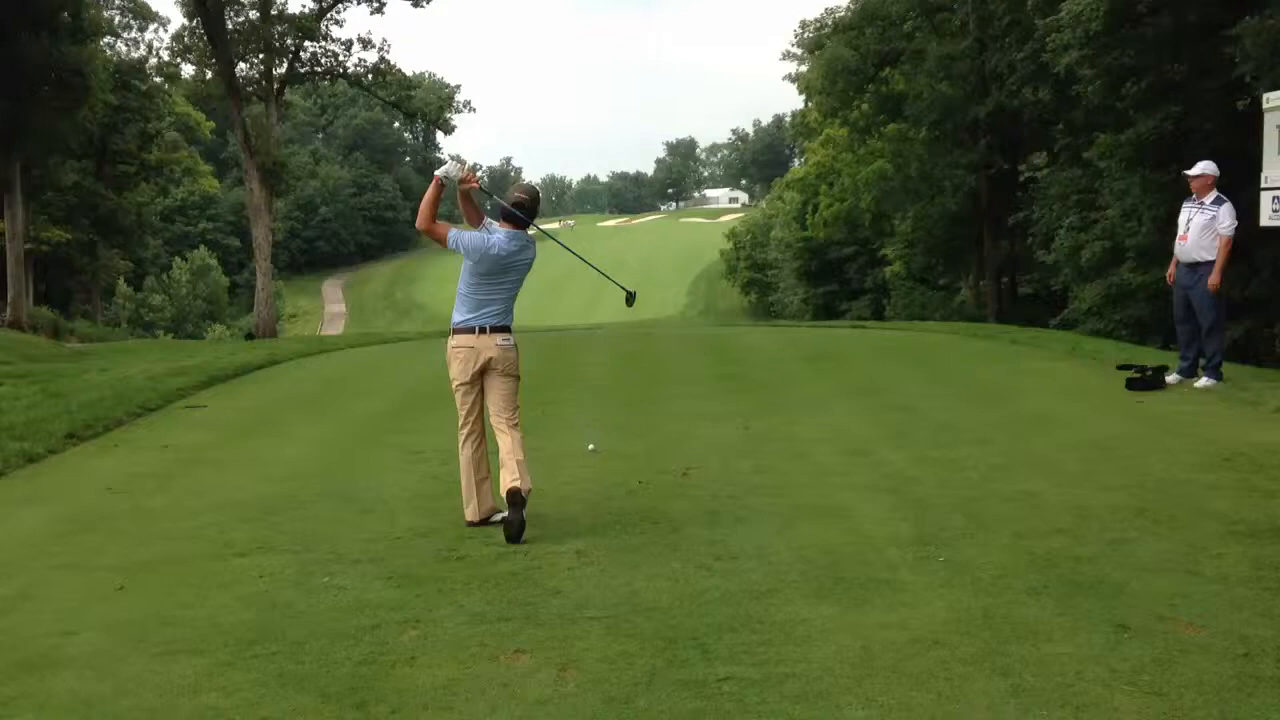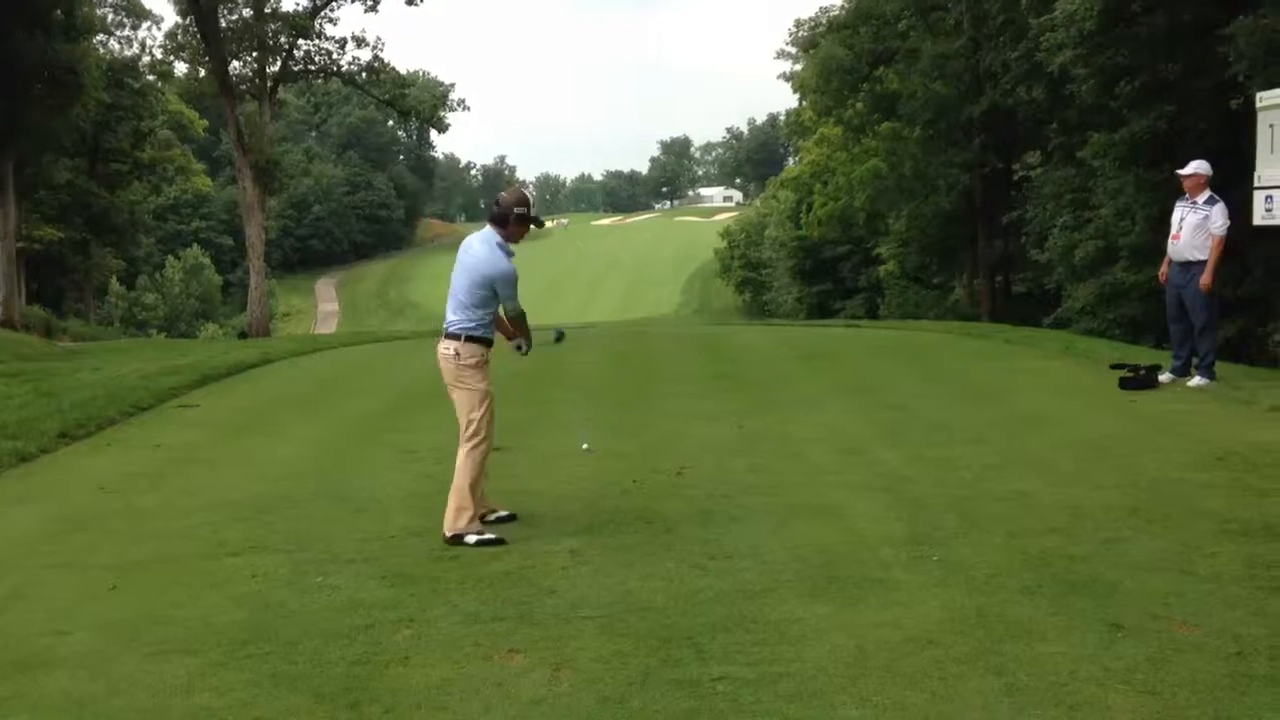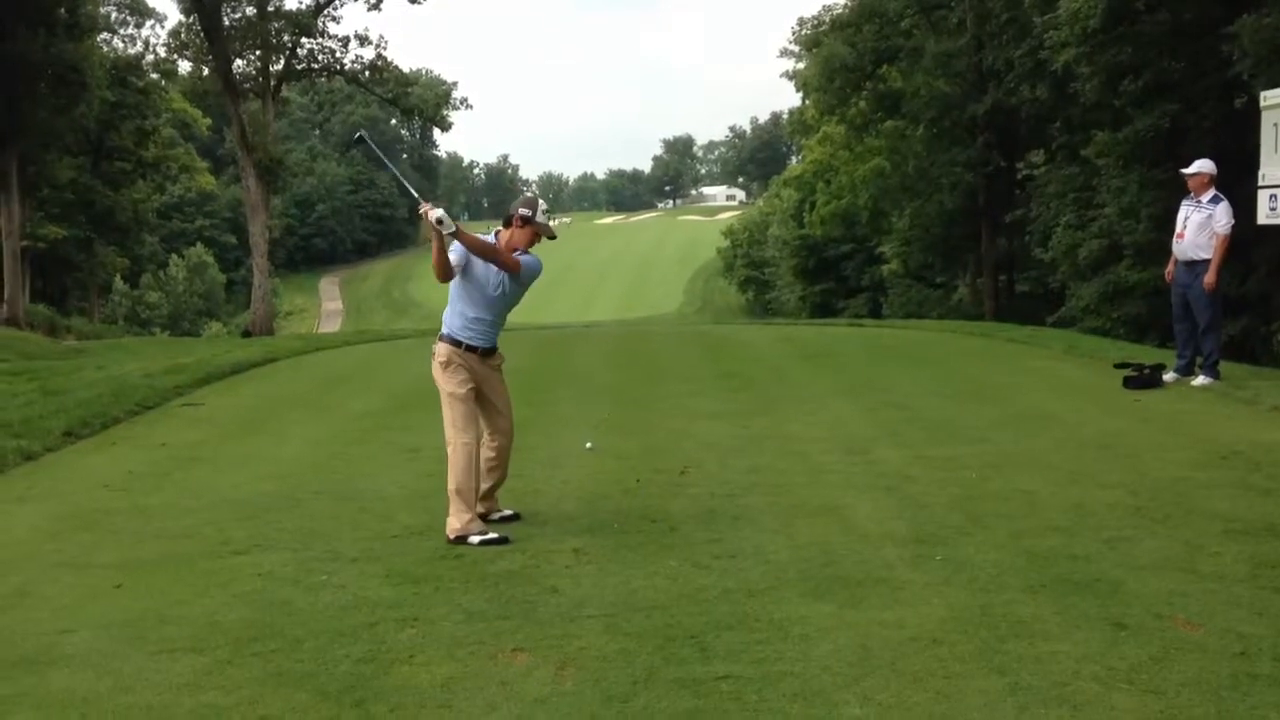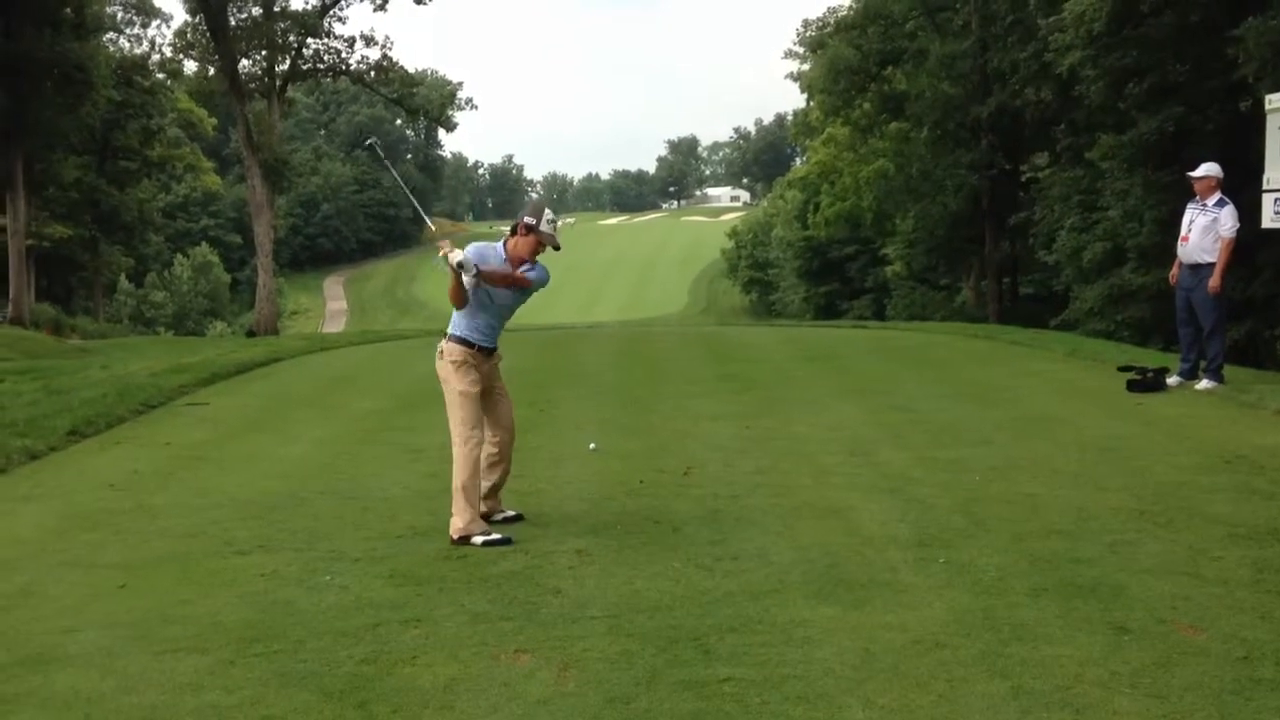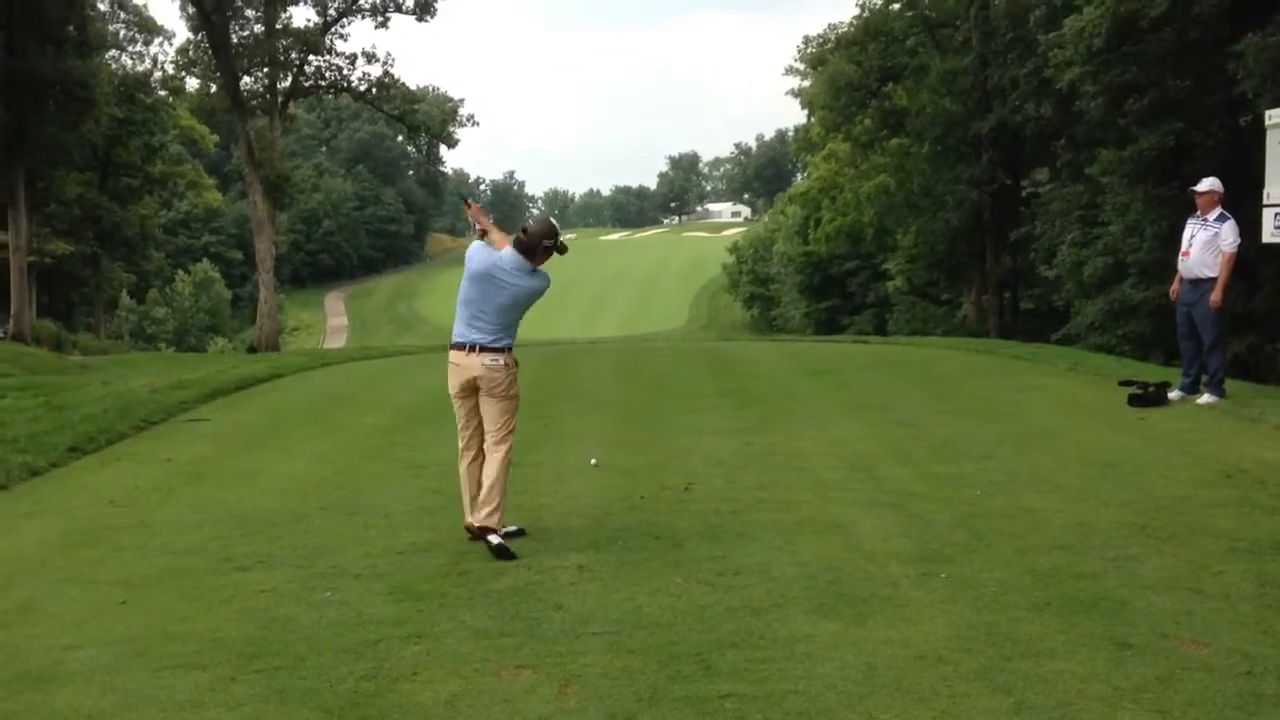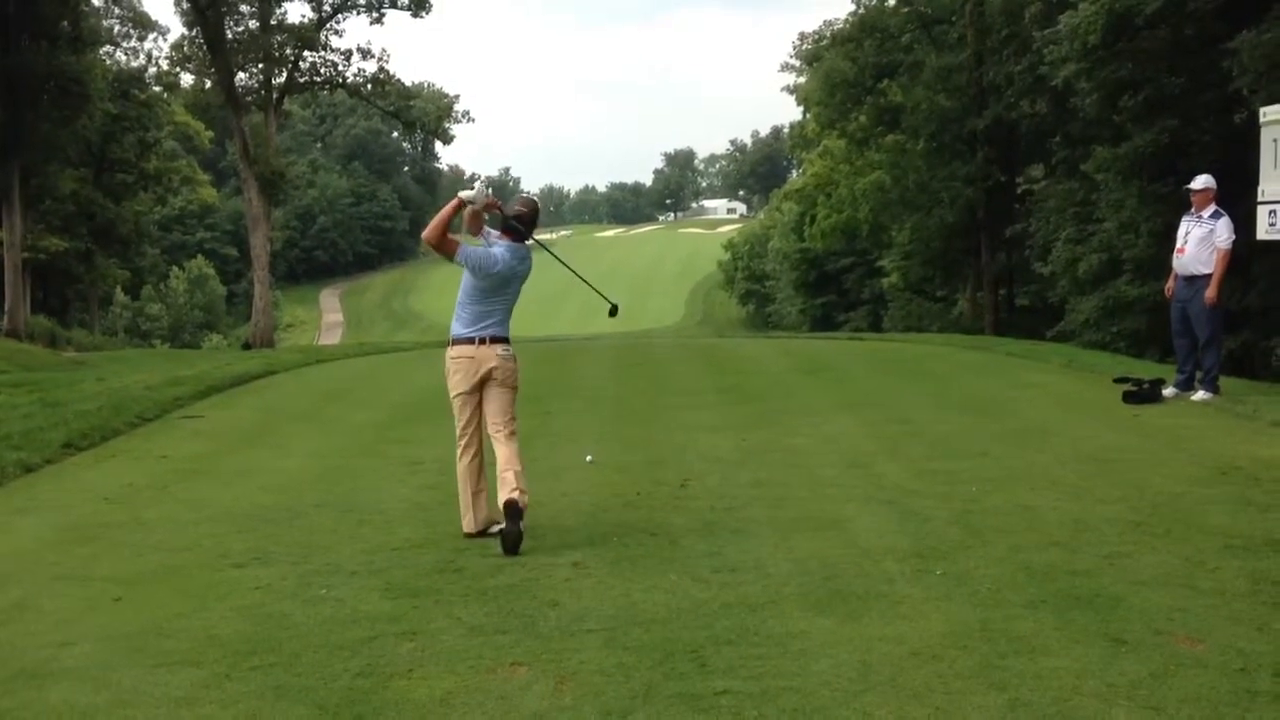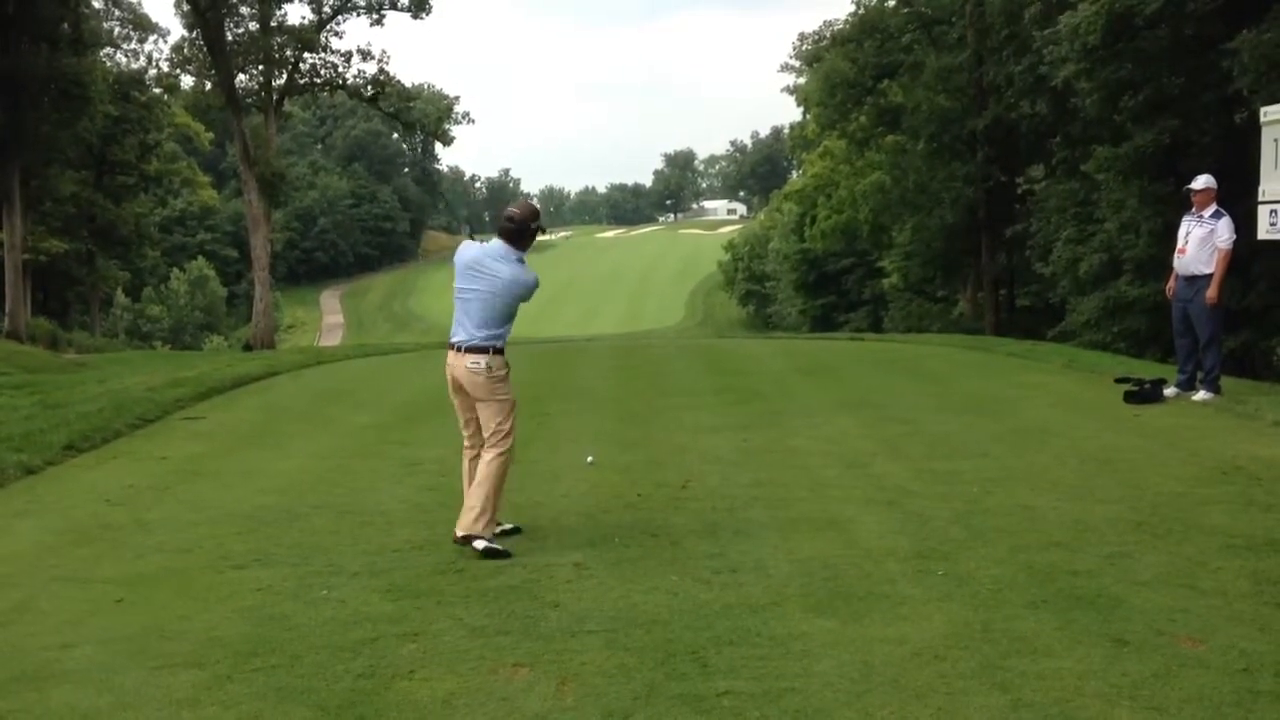
dt=0.5s
person 1, frame 1
left shoulder: (482, 245)
right shoulder: (529, 249)
left elbow: (424, 224)
left wrist: (438, 182)
right wrist: (470, 191)
left hip: (463, 343)
right hip: (501, 343)
left knee: (470, 428)
right knee: (507, 422)
left ankle: (478, 508)
right ankle: (516, 487)
person 1, frame 2
left shoulder: (472, 241)
right shoulder: (503, 267)
right elbow: (515, 314)
left wrist: (505, 329)
right wrist: (523, 337)
left hip: (452, 346)
right hip: (468, 352)
left knee: (474, 431)
right knee: (477, 435)
left ankle: (476, 505)
right ankle: (459, 524)
person 1, frame 3
left shoulder: (530, 265)
right shoulder: (465, 246)
left elbow: (493, 256)
right elbow: (443, 274)
left wrist: (453, 230)
right wrist: (437, 233)
left hip: (488, 358)
right hip: (453, 355)
left knee: (501, 433)
right knee: (464, 439)
left ankle: (484, 504)
right ankle: (462, 524)
person 1, frame 4
left shoulder: (538, 274)
right shoulder: (476, 253)
left elbow: (508, 280)
right elbow: (459, 303)
left wrist: (474, 271)
right wrist: (456, 269)
left hip: (487, 357)
right hip: (458, 354)
left knee: (502, 433)
right knee: (469, 438)
left ankle: (488, 505)
right ankle: (466, 525)
person 1, frame 5
left shoulder: (479, 257)
right shoulder: (540, 282)
right elbow: (505, 244)
left wrist: (477, 214)
right wrist: (484, 218)
left hip: (458, 360)
right hip: (498, 365)
left knee: (470, 446)
right knee: (498, 445)
left ankle: (481, 518)
right ankle: (486, 521)
person 1, frame 6
left shoulder: (487, 259)
right shoulder: (524, 257)
left elbow: (431, 237)
right elbow: (479, 228)
left wrist: (463, 199)
right wrist: (476, 205)
left hip: (463, 355)
right hip: (500, 354)
left knee: (468, 441)
right knee: (503, 434)
left ankle: (476, 520)
right ankle: (513, 499)
person 1, frame 7
left shoulder: (466, 251)
right shoulder: (527, 280)
left hip: (457, 358)
right hip: (487, 364)
left knee: (475, 445)
right knee: (498, 447)
left ankle: (481, 520)
right ankle: (472, 530)
person 2, frame 1
left shoulder: (1222, 206)
right shoulder: (1187, 204)
left elbow: (1226, 241)
left wrist: (1216, 273)
right wrist: (1173, 265)
left hip: (1205, 270)
right hip: (1183, 269)
left knee: (1209, 323)
right knee: (1183, 321)
left ankle: (1212, 372)
right ankle: (1186, 368)
person 2, frame 2
left shoulder: (1214, 206)
right shoulder: (1180, 202)
left elbow: (1218, 241)
left wrist: (1208, 273)
right wrist: (1165, 264)
left hip: (1197, 270)
right hip: (1176, 269)
left knee: (1202, 322)
right knee: (1176, 320)
left ankle: (1205, 371)
right ankle: (1179, 367)
person 2, frame 3
left shoulder: (1219, 204)
right shoulder: (1186, 201)
left elbow: (1222, 240)
left wrist: (1212, 272)
right wrist: (1172, 263)
left hip: (1202, 268)
right hip: (1182, 268)
left knee: (1207, 321)
right knee: (1181, 319)
left ankle: (1210, 370)
right ankle: (1184, 366)
person 2, frame 4
left shoulder: (1224, 208)
right shoulder: (1191, 205)
left elbow: (1227, 243)
left wrist: (1217, 275)
right wrist: (1176, 266)
left hip: (1206, 272)
right hip: (1186, 271)
left knee: (1210, 325)
right knee: (1185, 323)
left ankle: (1213, 374)
right ankle: (1187, 370)
person 2, frame 5
left shoulder: (1225, 223)
right shoulder: (1192, 220)
left elbow: (1228, 258)
left wrist: (1218, 290)
right wrist: (1177, 281)
left hip: (1207, 287)
right hip: (1187, 286)
left knee: (1212, 340)
right knee: (1186, 338)
left ankle: (1215, 389)
right ankle: (1188, 384)
person 2, frame 6
left shoulder: (1219, 220)
right shoulder: (1186, 218)
left elbow: (1223, 254)
left wrist: (1213, 286)
right wrist: (1172, 279)
left hip: (1202, 283)
right hip: (1182, 282)
left knee: (1207, 336)
right knee: (1181, 334)
left ankle: (1209, 385)
right ankle: (1183, 381)
person 2, frame 7
left shoulder: (1220, 220)
right shoulder: (1187, 217)
left elbow: (1224, 254)
left wrist: (1214, 286)
right wrist: (1173, 278)
left hip: (1203, 283)
right hip: (1182, 282)
left knee: (1207, 337)
right knee: (1182, 335)
left ankle: (1210, 385)
right ankle: (1184, 381)
